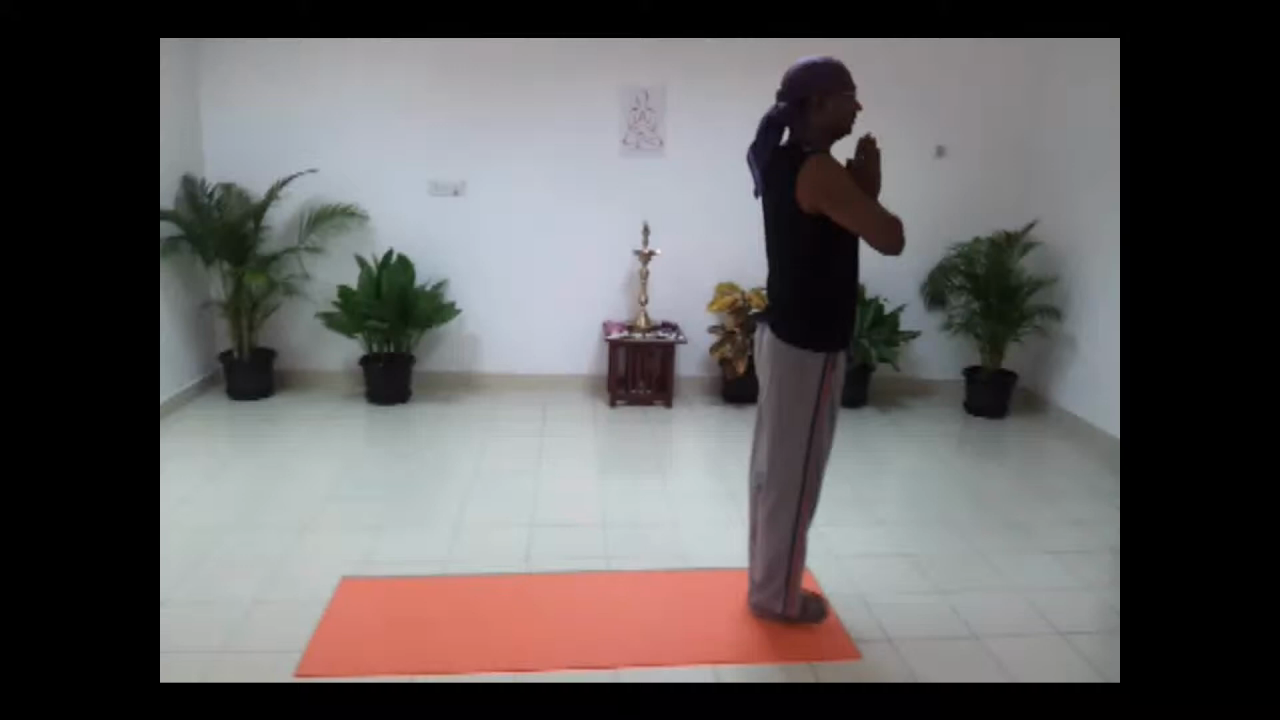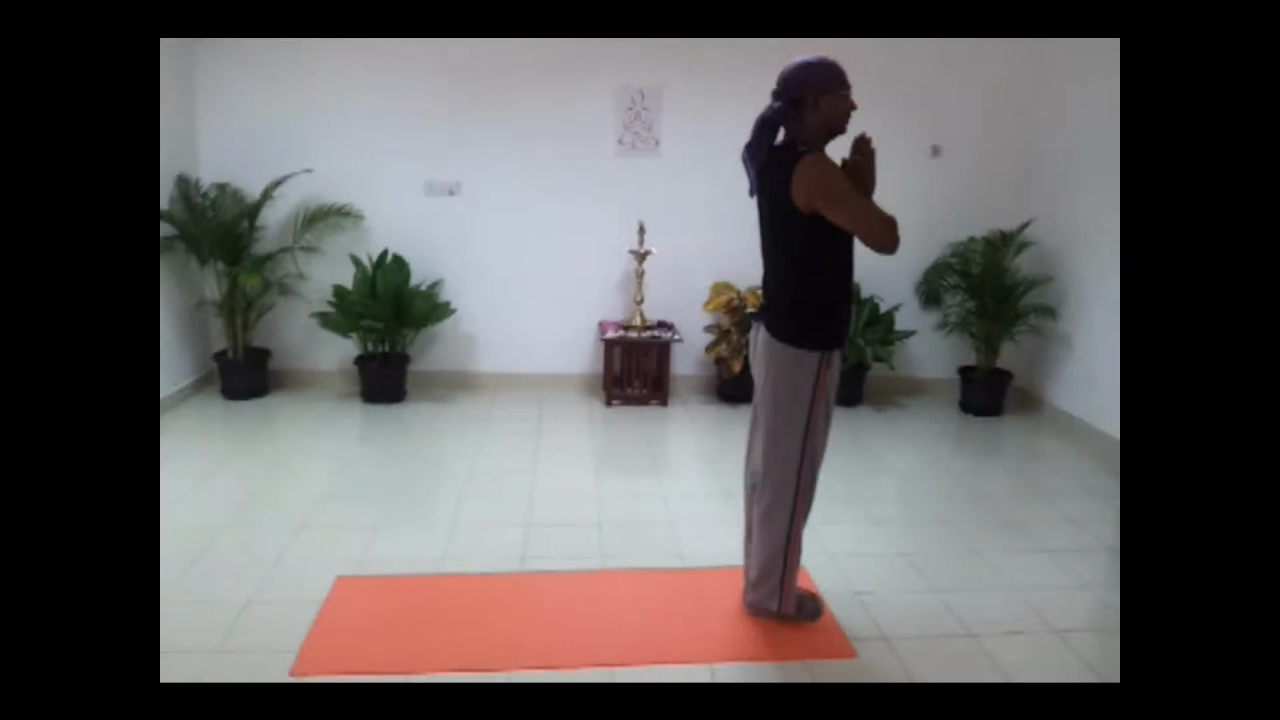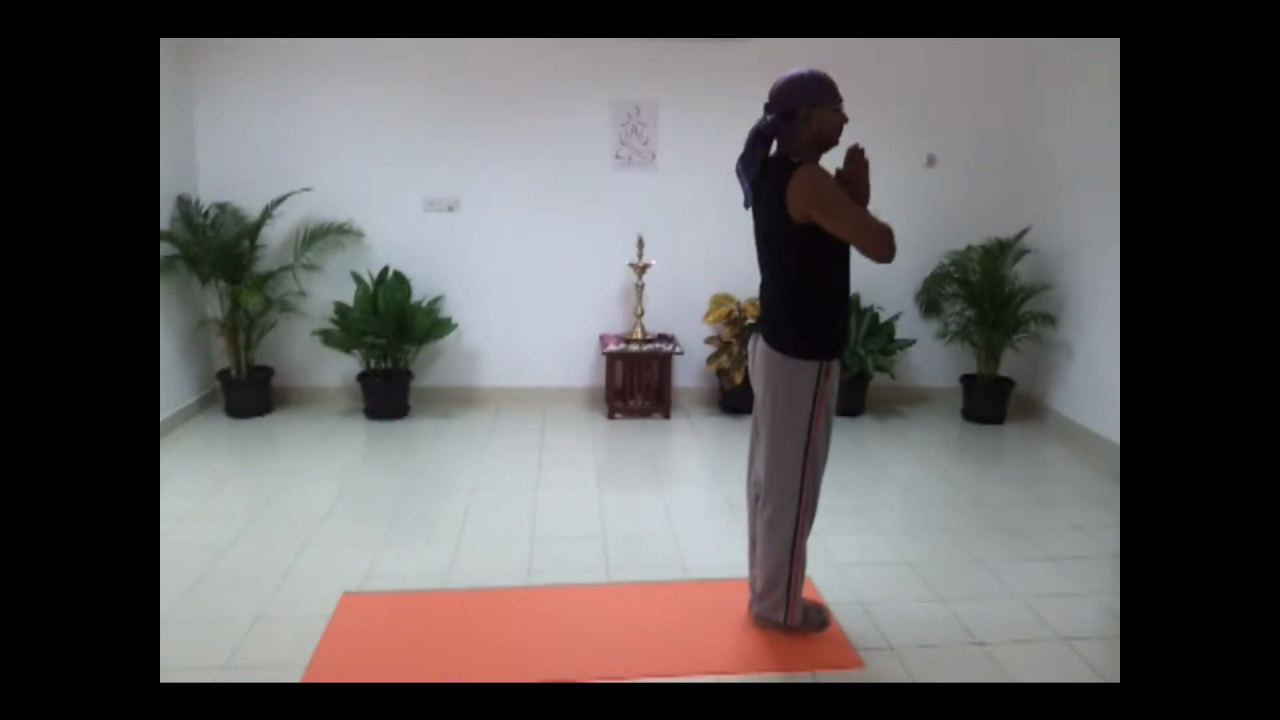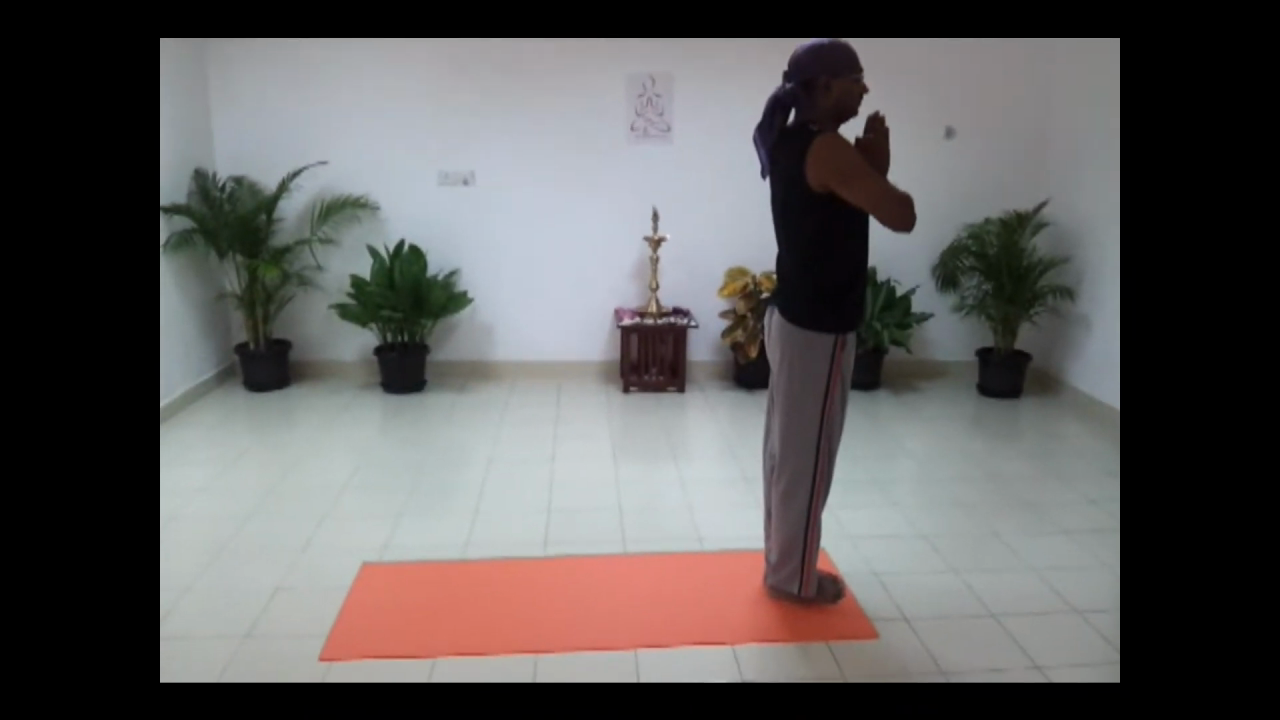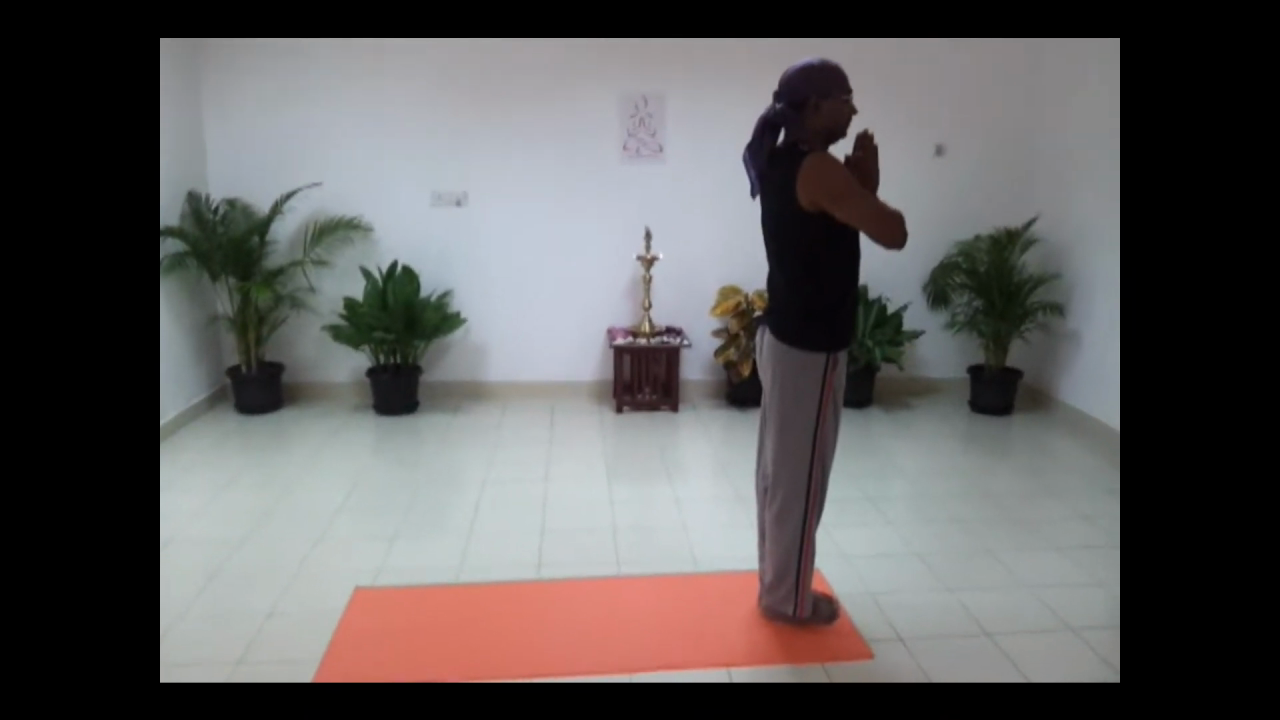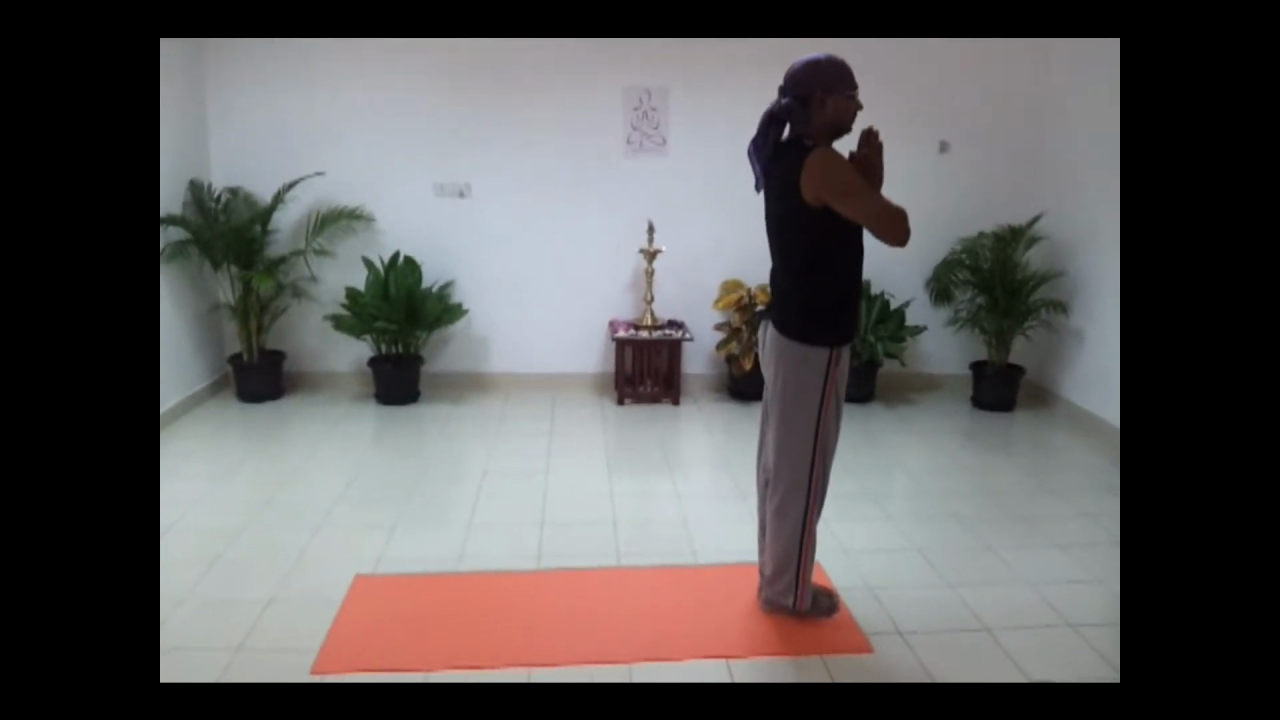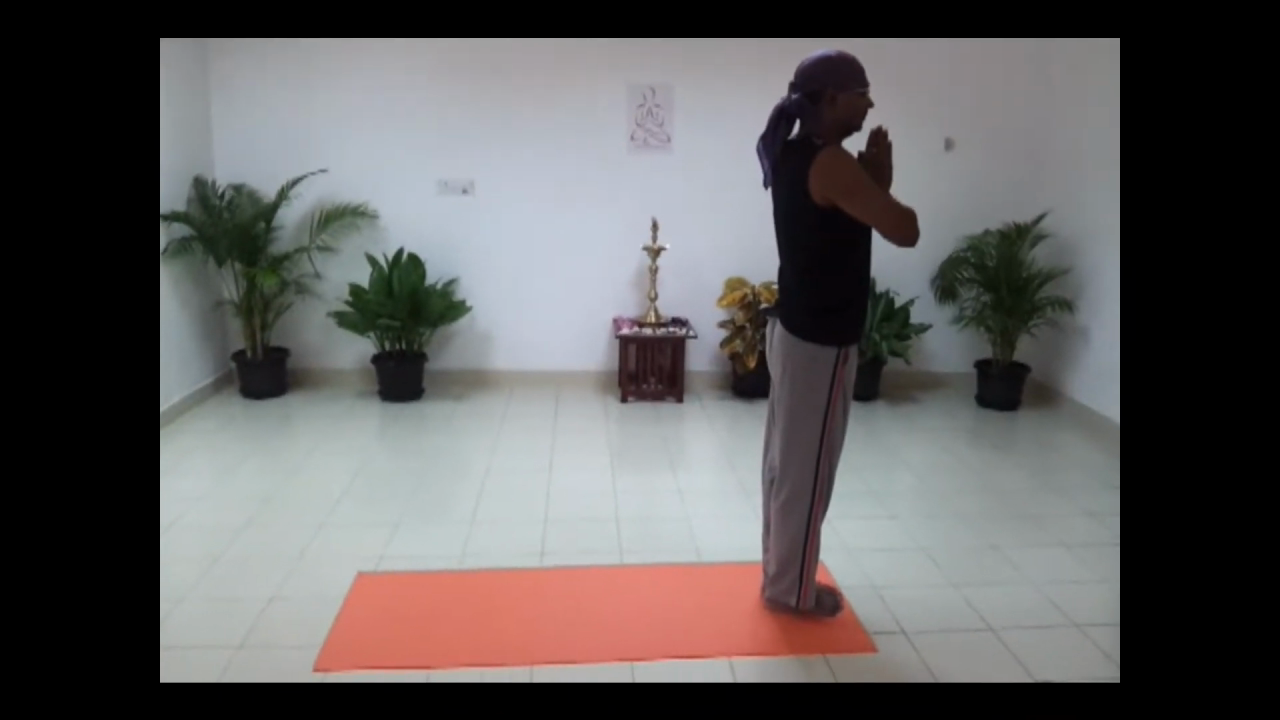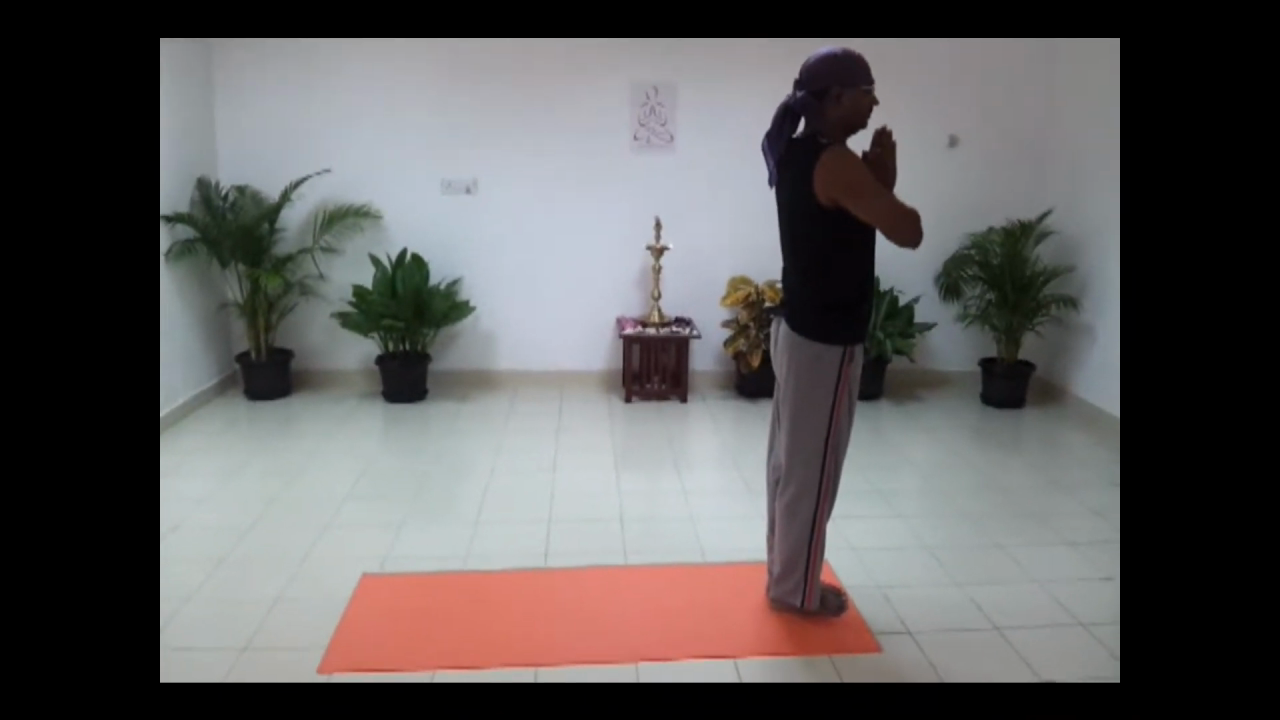
dt=0.5s
person 1, frame 1
left shoulder: (785, 161)
right shoulder: (819, 172)
left elbow: (834, 227)
right elbow: (890, 238)
left wrist: (860, 188)
right wrist: (868, 189)
left hip: (784, 334)
right hip: (809, 346)
left knee: (775, 467)
right knee: (793, 474)
left ankle: (768, 579)
right ankle: (777, 596)
person 1, frame 2
left shoulder: (780, 161)
right shoulder: (814, 171)
left elbow: (831, 226)
right elbow: (885, 238)
left wrist: (853, 188)
right wrist: (863, 187)
left hip: (778, 334)
right hip: (804, 345)
left knee: (770, 467)
right knee: (789, 473)
left ankle: (763, 578)
right ankle: (772, 594)
person 1, frame 3
left shoulder: (774, 173)
right shoulder: (808, 182)
left elbow: (828, 234)
right elbow: (882, 246)
left wrist: (849, 198)
right wrist: (858, 198)
left hip: (776, 344)
right hip: (803, 356)
left knee: (772, 477)
right knee: (792, 484)
left ankle: (769, 589)
right ankle: (779, 605)
person 1, frame 4
left shoulder: (793, 143)
right shoulder: (827, 150)
left elbow: (847, 203)
right elbow: (902, 215)
left wrist: (868, 168)
right wrist: (878, 167)
left hip: (792, 317)
right hip: (818, 328)
left knee: (788, 450)
right knee: (806, 455)
left ankle: (784, 562)
right ankle: (794, 577)
person 1, frame 5
left shoulder: (782, 164)
right shoulder: (818, 170)
left elbow: (834, 224)
right elbow: (893, 233)
left wrist: (858, 185)
right wrist: (868, 185)
left hip: (784, 336)
right hip: (810, 347)
left knee: (781, 470)
right knee: (800, 476)
left ankle: (779, 582)
right ankle: (788, 598)
person 1, frame 6
left shoulder: (786, 158)
right shoulder: (822, 165)
left elbow: (841, 218)
right elbow: (896, 230)
left wrist: (863, 181)
right wrist: (871, 181)
left hip: (786, 331)
right hip: (813, 342)
left knee: (782, 464)
right knee: (801, 469)
left ankle: (778, 575)
right ankle: (788, 590)
person 1, frame 7
left shoulder: (794, 155)
right shoulder: (831, 164)
left elbow: (846, 218)
right elbow: (905, 230)
left wrist: (871, 181)
right wrist: (880, 181)
left hip: (793, 329)
right hip: (820, 341)
left knee: (787, 462)
right knee: (806, 469)
left ankle: (782, 574)
right ankle: (791, 590)
person 1, frame 8
left shoulder: (799, 154)
right shoulder: (836, 163)
right elbow: (908, 232)
left wrist: (874, 182)
right wrist: (884, 182)
left hip: (798, 330)
right hip: (825, 342)
left knee: (791, 463)
right knee: (811, 470)
left ankle: (786, 574)
right ankle: (796, 590)
